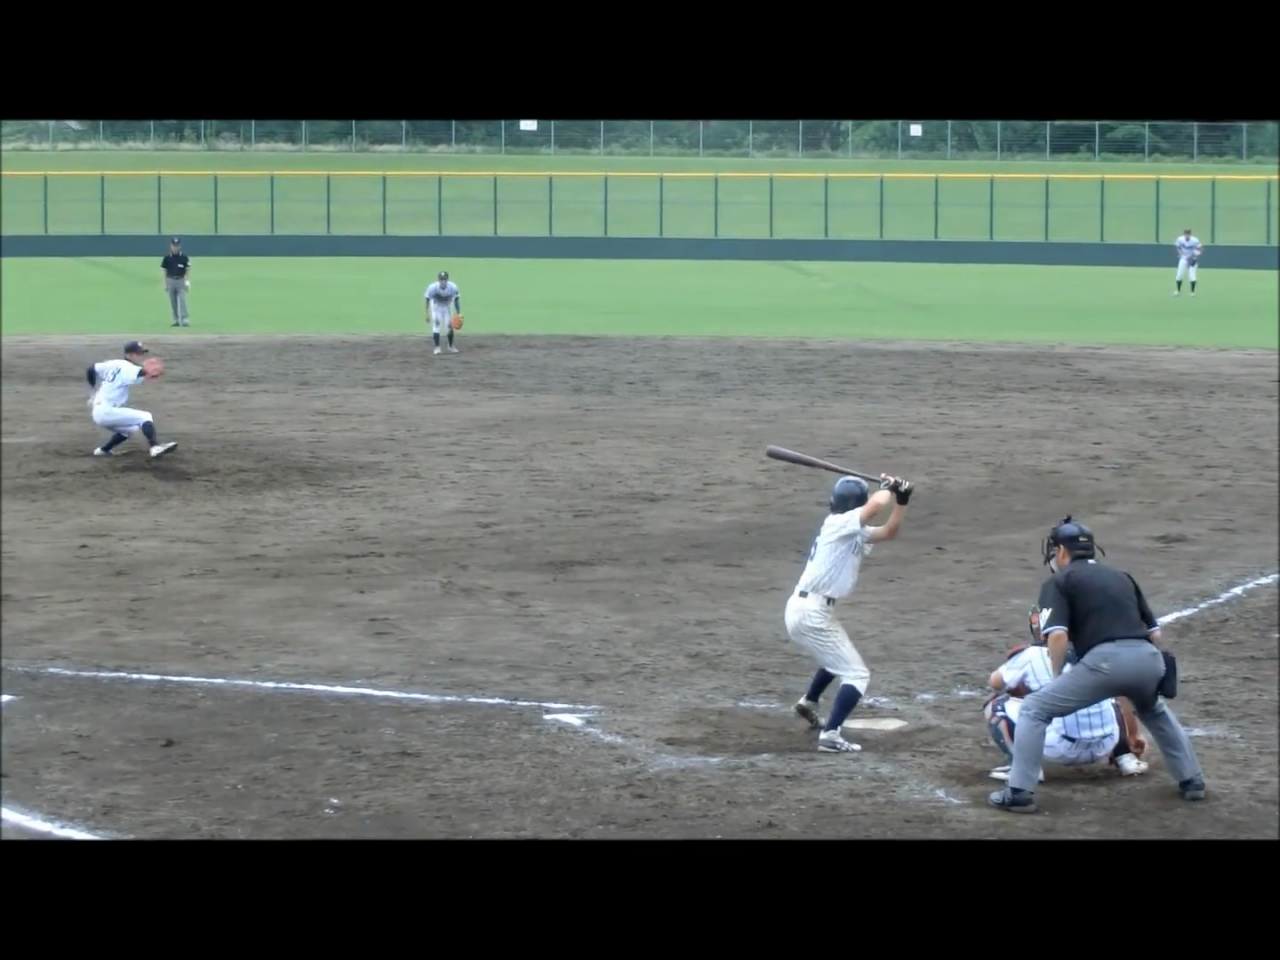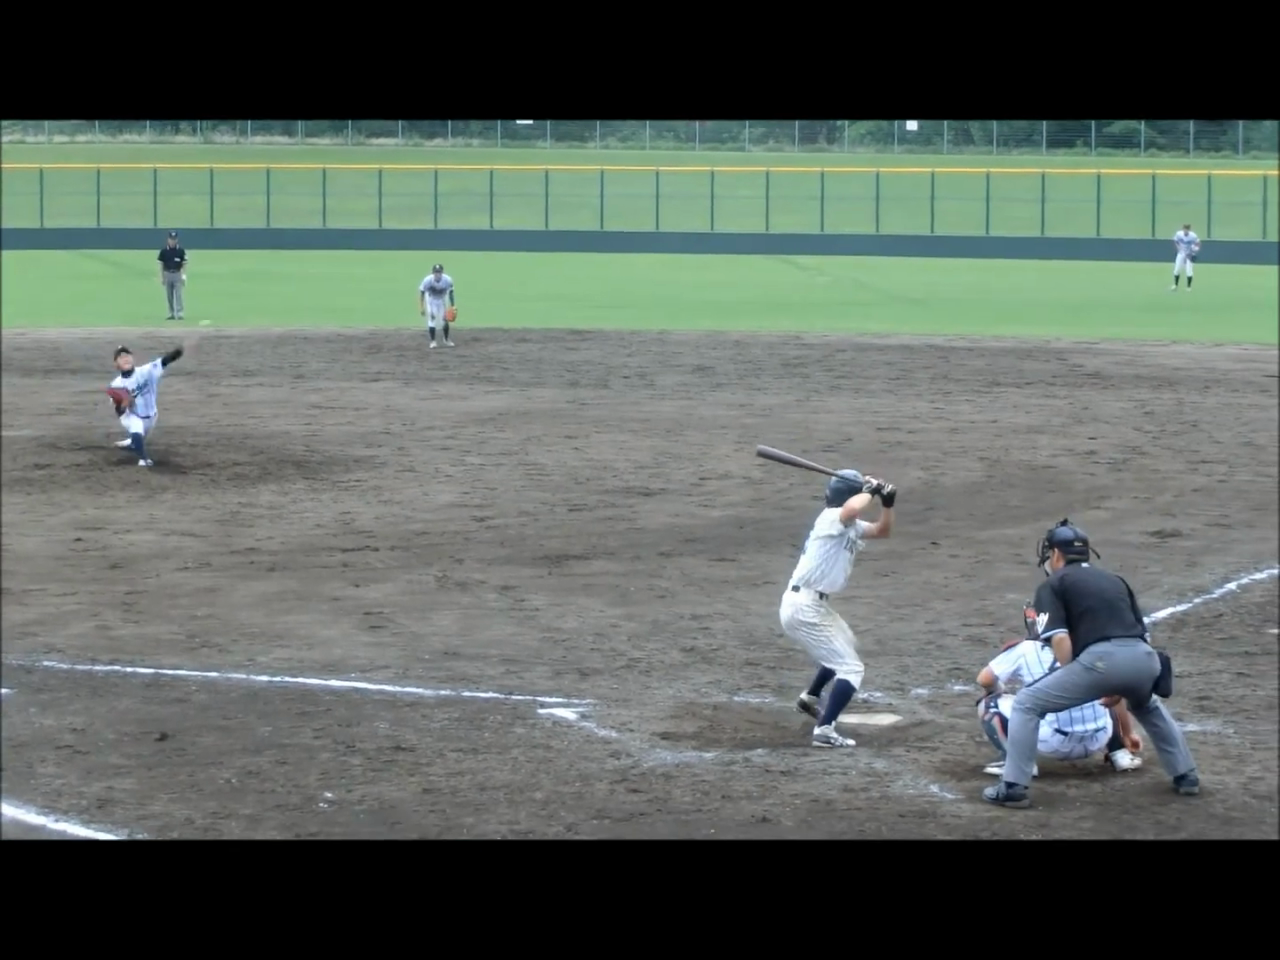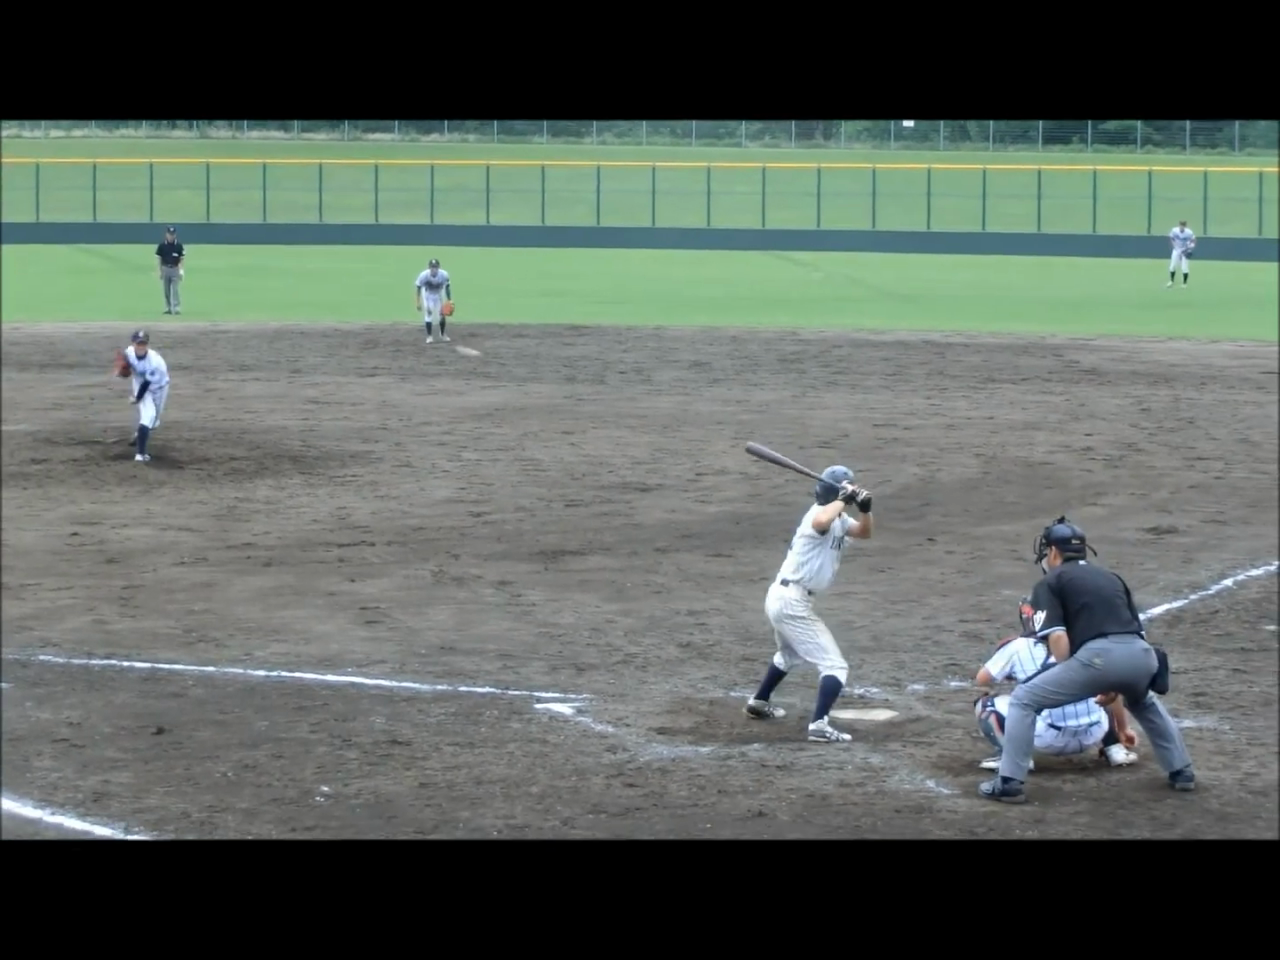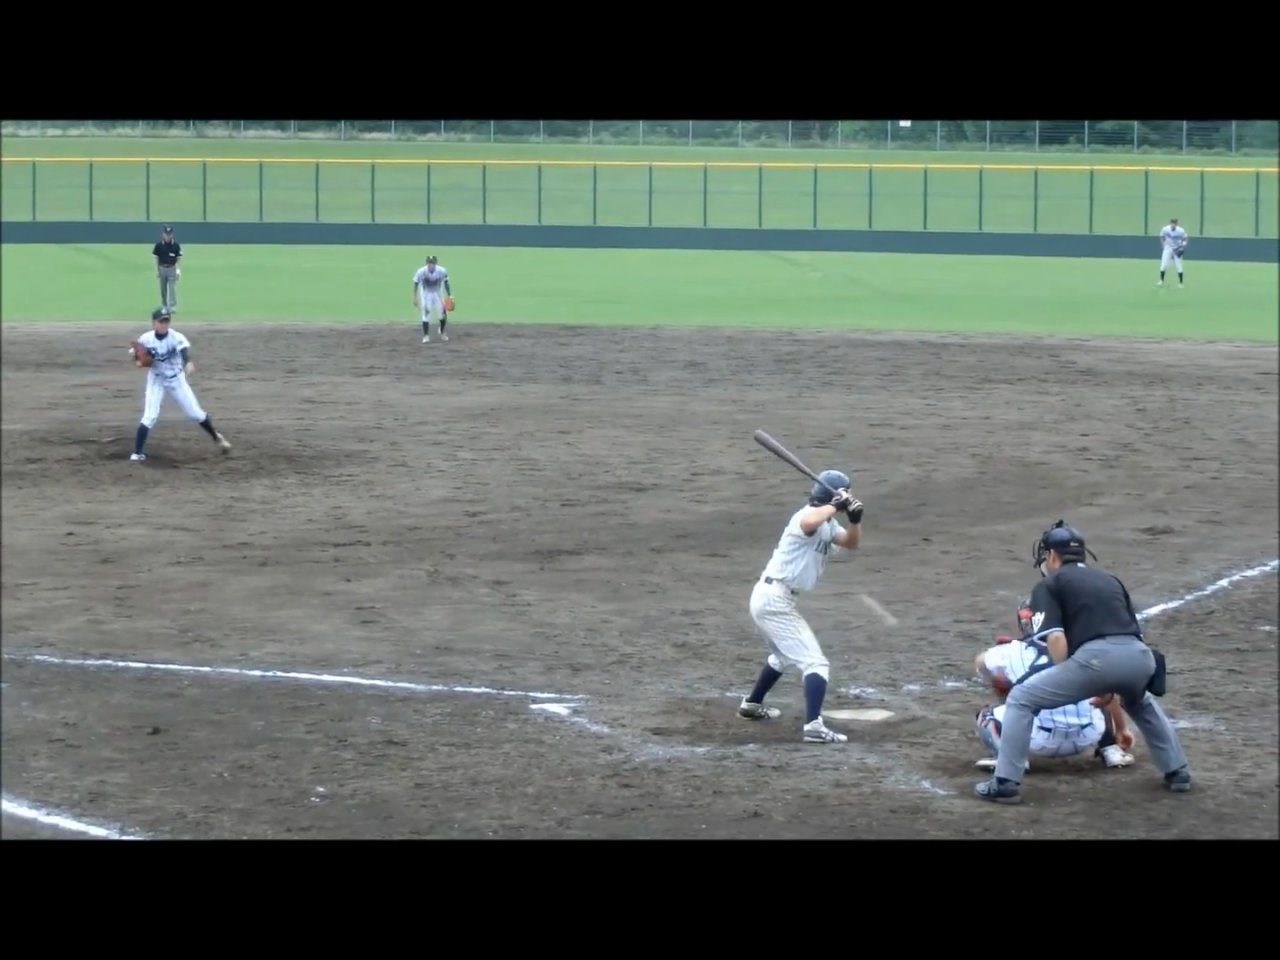
dt=0.3s
person 1, frame 1
left shoulder: (1057, 582)
right shoulder: (1121, 576)
left elbow: (1058, 635)
left wrist: (1057, 673)
left hip: (1105, 660)
right hip: (1149, 659)
left knee: (1034, 709)
right knee: (1154, 711)
left ankle: (1019, 792)
right ankle: (1192, 780)
person 1, frame 2
left shoulder: (1052, 585)
right shoulder: (1115, 579)
left elbow: (1060, 639)
left wrist: (1069, 681)
left hip: (1101, 660)
right hip: (1145, 659)
left knee: (1026, 703)
right knee: (1147, 706)
left ankle: (1013, 787)
right ankle: (1186, 775)
person 1, frame 3
left shoulder: (1050, 583)
right shoulder: (1111, 577)
left elbow: (1057, 637)
left wrist: (1068, 681)
left hip: (1098, 656)
right hip: (1141, 656)
left knee: (1023, 699)
right knee: (1144, 703)
left ankle: (1009, 782)
right ankle: (1181, 771)
person 1, frame 4
left shoulder: (1049, 585)
right shoulder: (1110, 580)
left elbow: (1055, 638)
left wrist: (1066, 683)
right wrist: (1111, 685)
left hip: (1097, 658)
right hip: (1139, 657)
left knee: (1020, 700)
right knee: (1141, 703)
left ankle: (1005, 783)
right ankle: (1177, 772)
person 2, frame 1
left shoulder: (854, 530)
right shoulder: (839, 524)
left elbow: (888, 532)
right elbow: (876, 504)
left wrist: (901, 500)
right wrist: (888, 487)
left hip: (809, 609)
right hip: (811, 614)
left knee: (839, 656)
right knee: (856, 674)
left ankle: (809, 703)
right ankle: (830, 735)
person 2, frame 2
left shoulder: (848, 525)
right shoulder: (831, 518)
left elbow: (881, 530)
right elbow: (852, 508)
left wrist: (887, 502)
right wrist: (871, 490)
left hip: (810, 603)
right hip: (804, 607)
left knee: (845, 643)
right knee: (851, 668)
left ankle: (811, 698)
right ankle: (824, 730)
person 2, frame 3
left shoulder: (836, 517)
right shoulder: (819, 515)
left elbow: (865, 532)
right elbow: (821, 522)
left wrist: (864, 508)
right wrist: (844, 499)
left hip: (784, 598)
right hip: (792, 601)
left knee: (790, 655)
right knee: (834, 665)
left ankle: (759, 702)
right ankle: (819, 725)
person 2, frame 4
left shoulder: (826, 521)
right shoulder: (807, 516)
left elbow: (851, 543)
right elbow: (811, 523)
left wrist: (854, 518)
right wrist: (836, 505)
left hip: (771, 597)
right hip: (774, 599)
left knee: (784, 655)
right knee: (814, 662)
left ankle: (752, 704)
right ankle: (814, 725)
